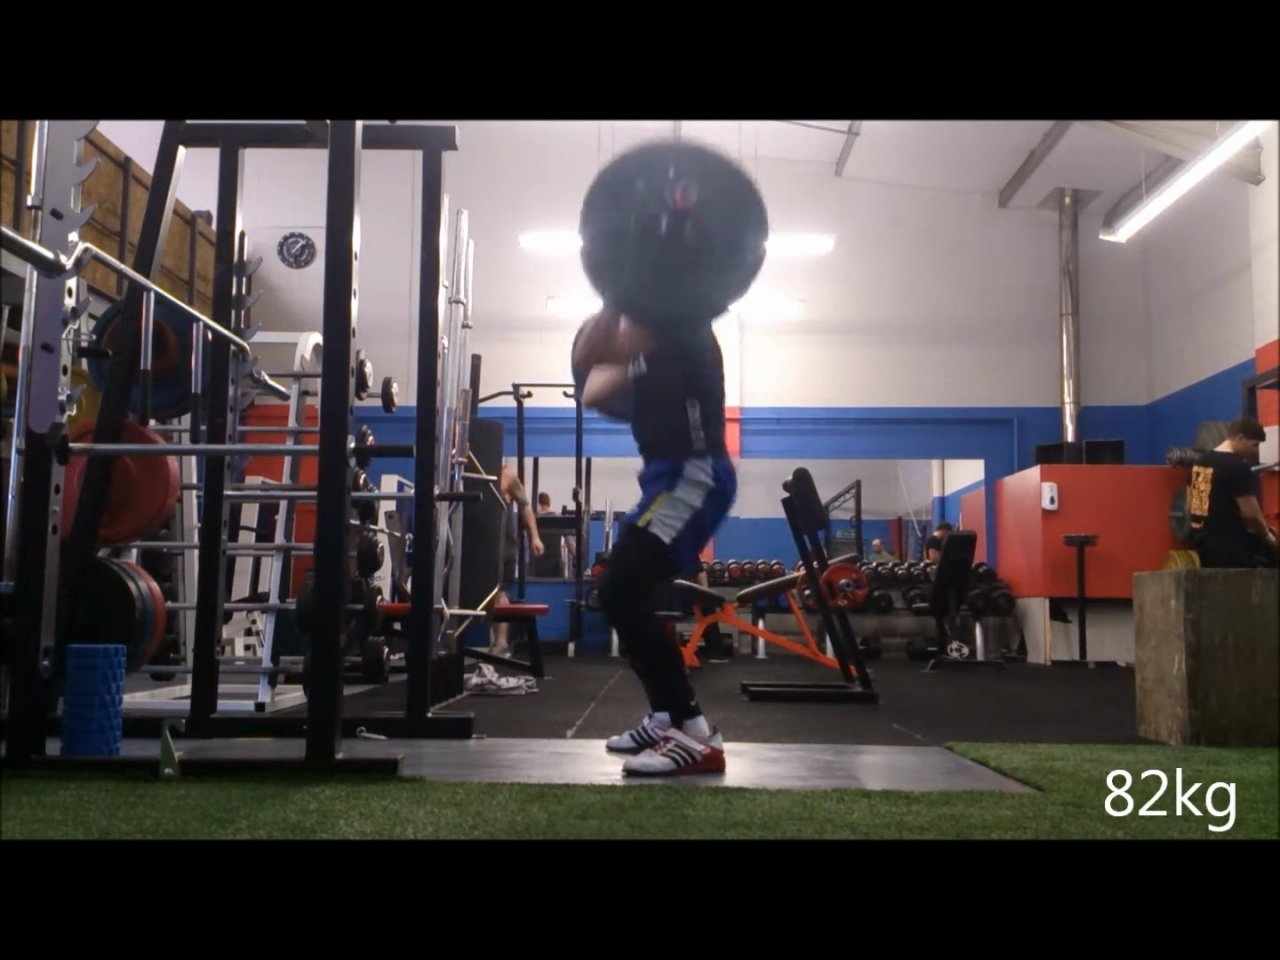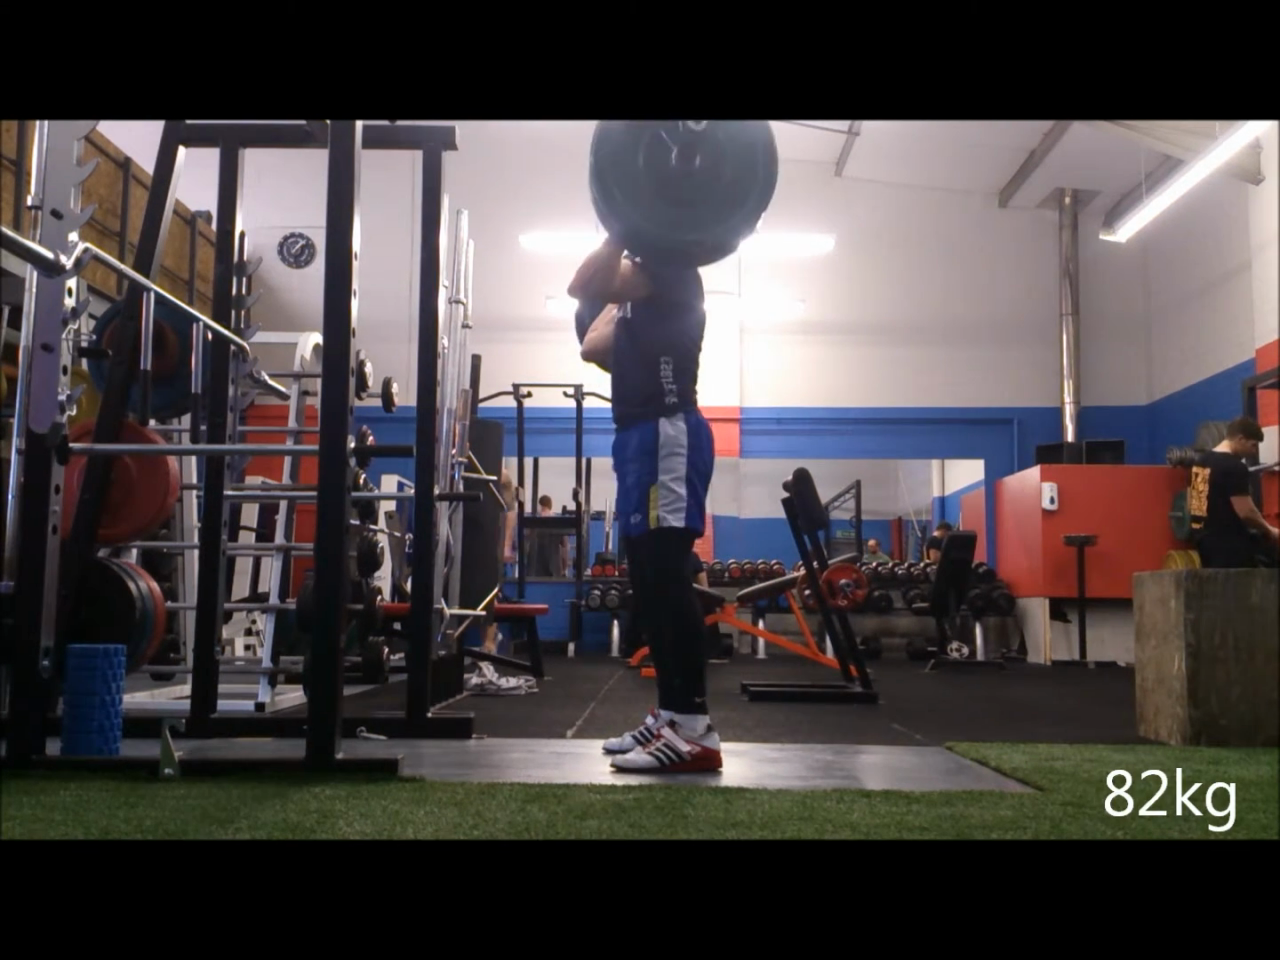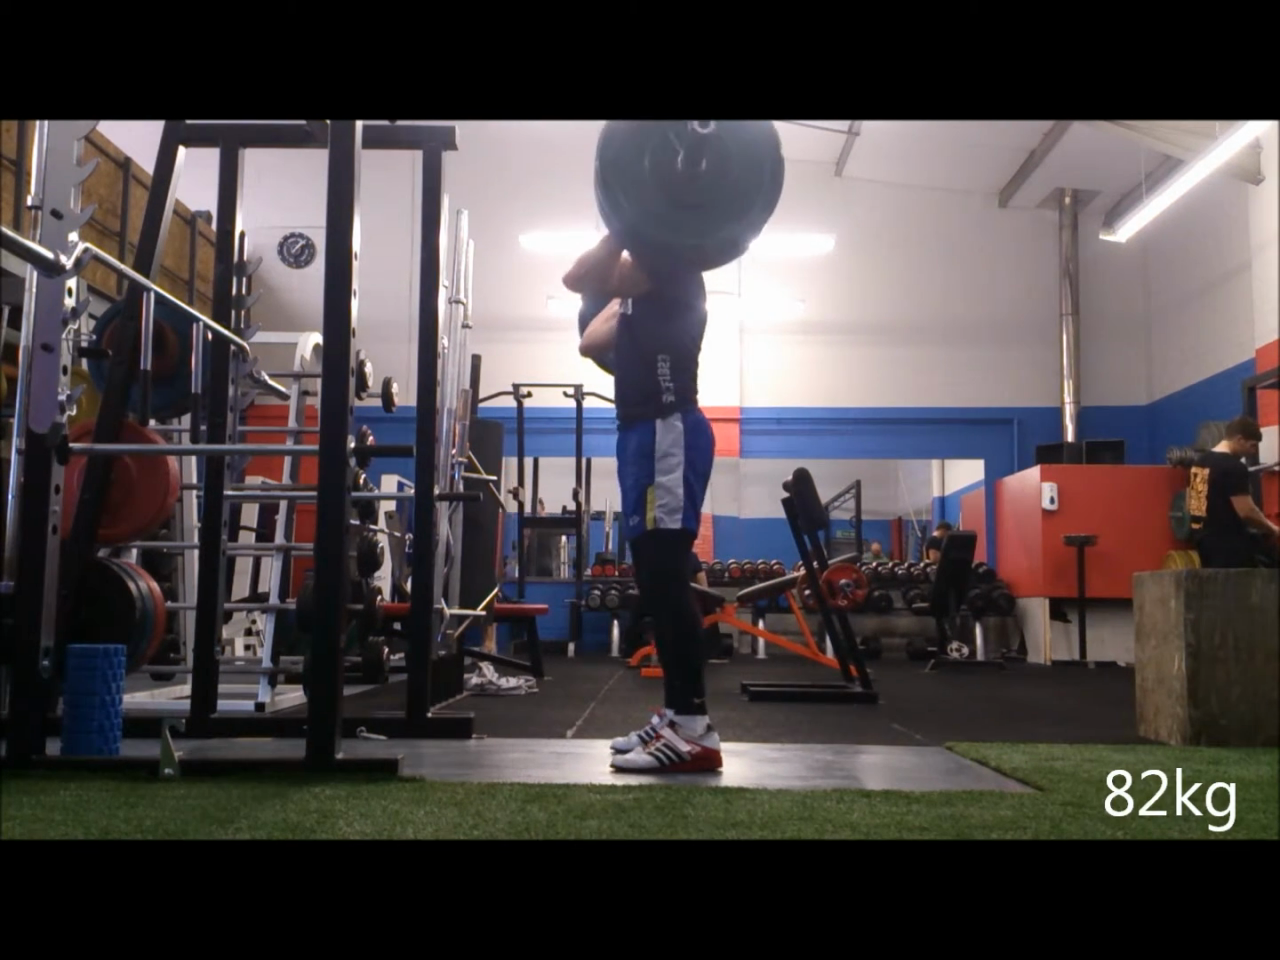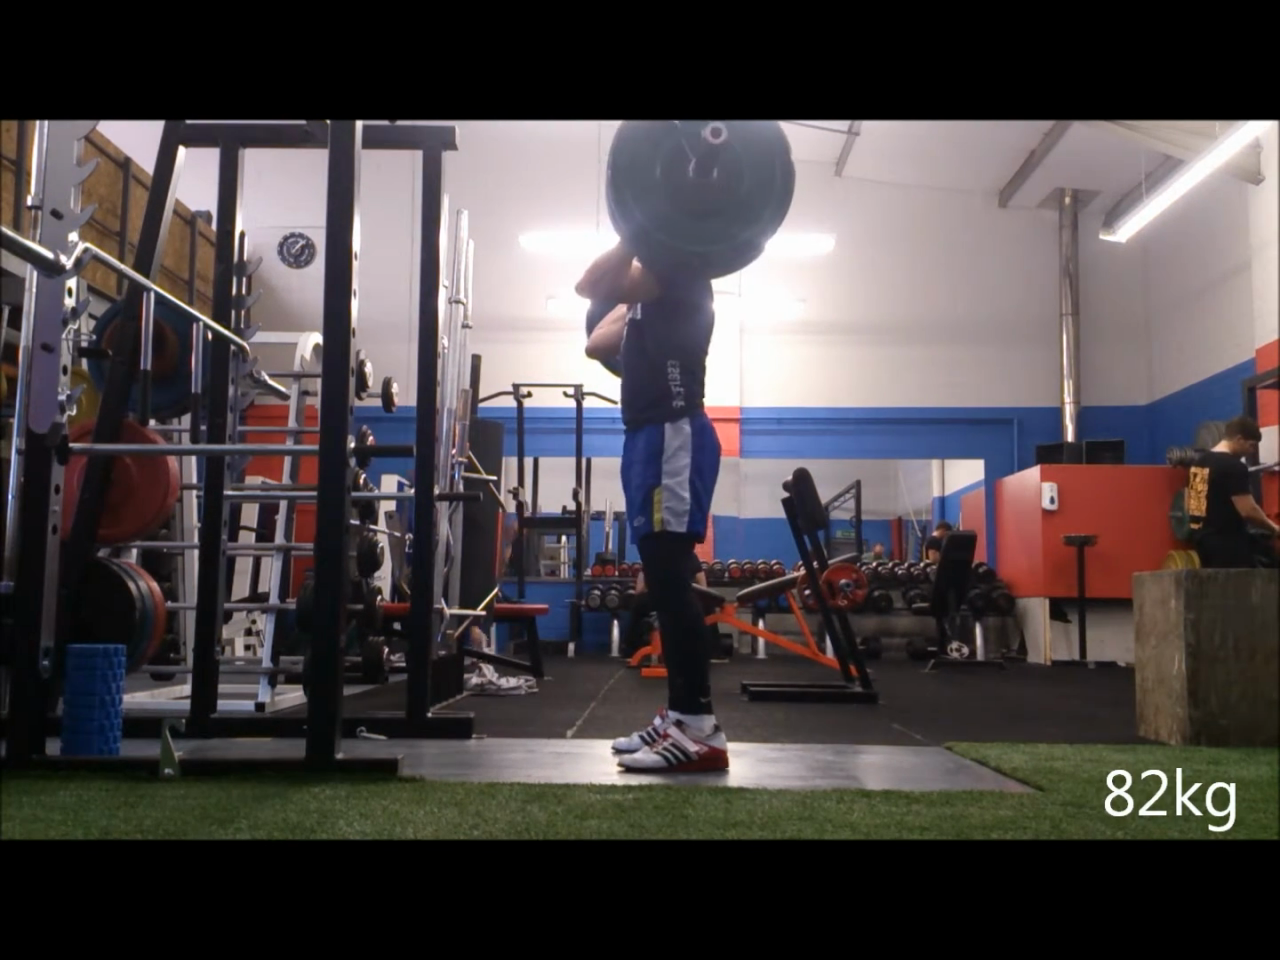
dt=0.3s
person 1, frame 1
right shoulder: (652, 333)
left elbow: (589, 355)
right elbow: (592, 394)
left hip: (693, 473)
right hip: (675, 472)
left knee: (620, 595)
right knee: (624, 594)
left ankle: (694, 733)
right ankle: (668, 717)
person 1, frame 2
left shoulder: (669, 269)
right shoulder: (645, 286)
left elbow: (583, 286)
right elbow: (592, 347)
left hip: (666, 434)
right hip: (645, 437)
left knee: (664, 582)
right knee: (651, 586)
left ankle: (694, 731)
right ankle: (672, 717)
person 1, frame 3
left shoulder: (670, 268)
right shoulder: (649, 284)
left elbow: (578, 278)
right elbow: (590, 343)
right wrist: (621, 286)
left hip: (666, 433)
right hip: (647, 435)
left knee: (663, 579)
right knee: (657, 582)
left ankle: (694, 733)
right ankle: (678, 719)
person 1, frame 4
left shoulder: (679, 272)
right shoulder: (655, 287)
left elbow: (592, 286)
right elbow: (596, 344)
right wrist: (628, 304)
left hip: (673, 437)
right hip: (652, 438)
left knee: (668, 579)
right knee: (664, 583)
left ankle: (699, 731)
right ankle: (682, 718)
